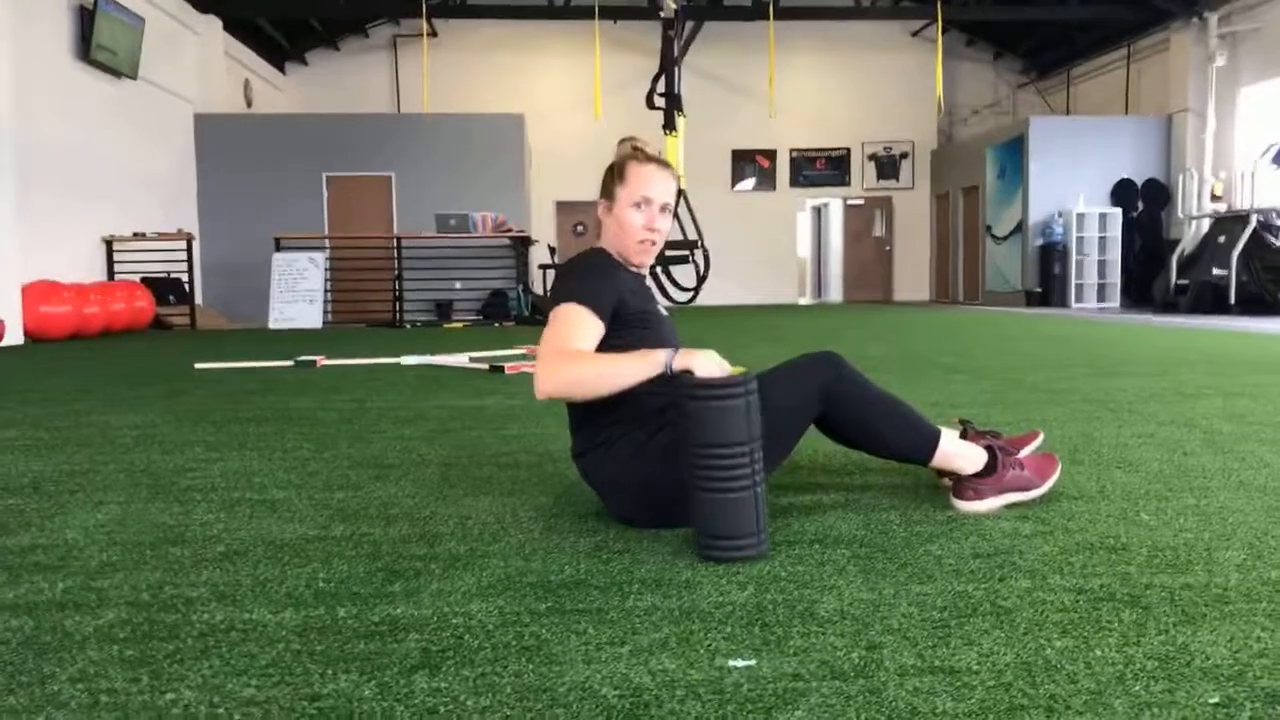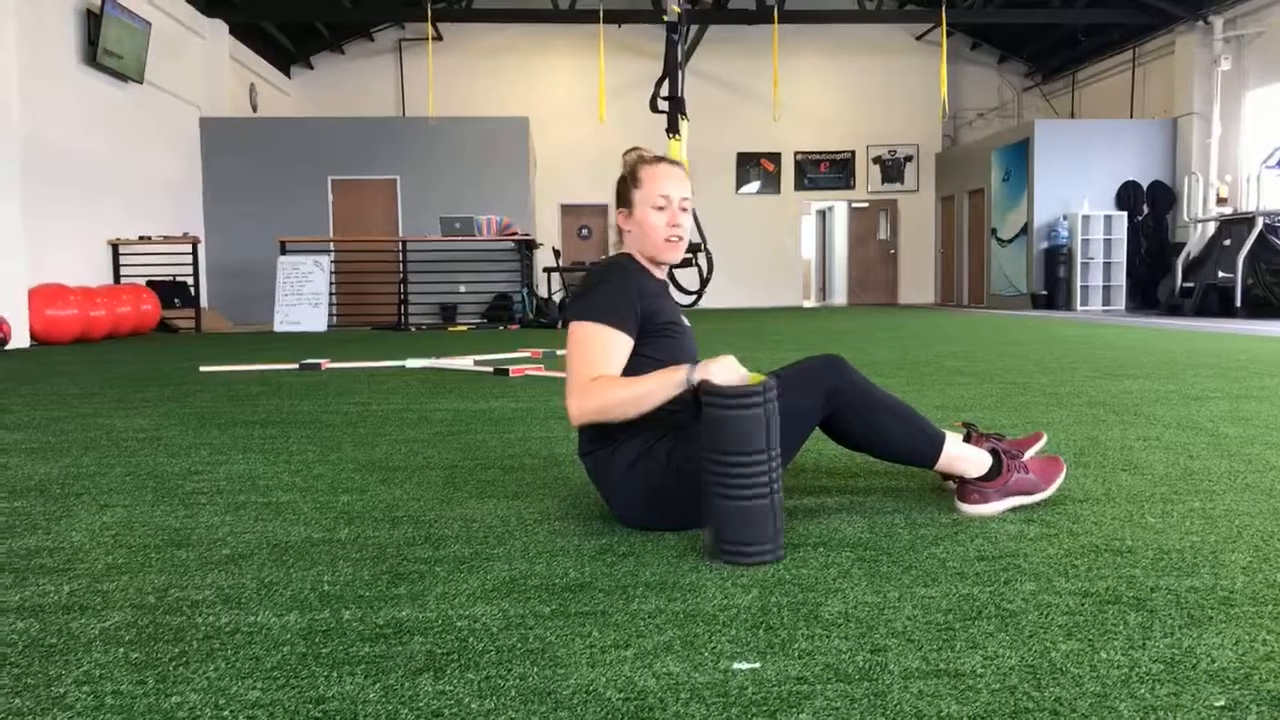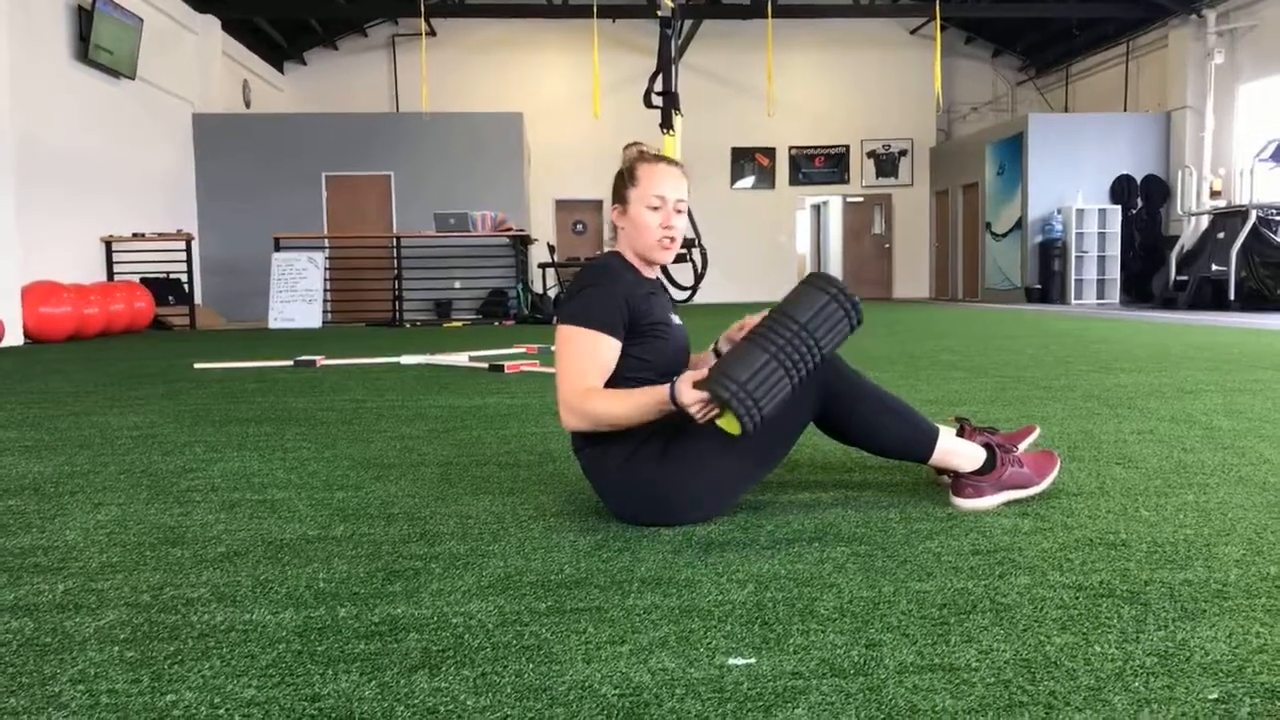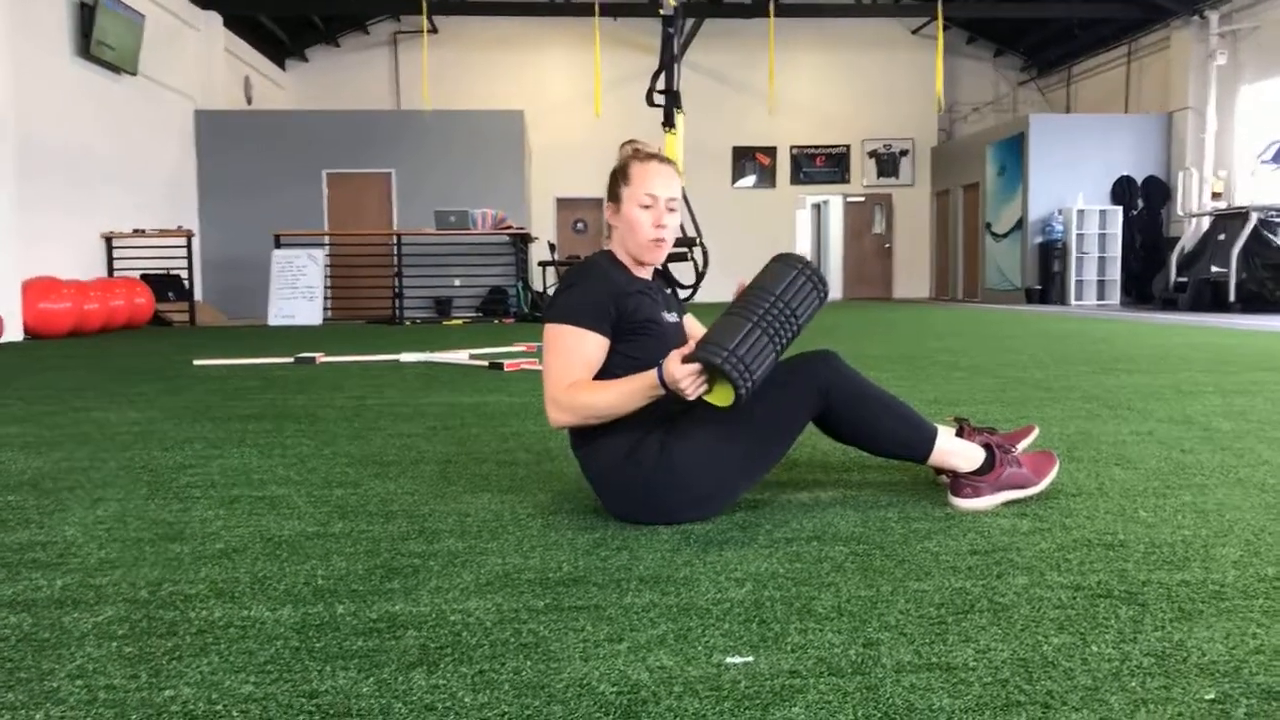
dt=0.7s
person 1, frame 1
left shoulder: (624, 280)
right shoulder: (592, 275)
right elbow: (551, 376)
left wrist: (699, 374)
right wrist: (673, 358)
left hip: (654, 460)
right hip: (646, 476)
left knee: (816, 380)
right knee: (822, 376)
left ankle: (964, 447)
right ankle: (978, 468)
person 1, frame 2
left shoulder: (646, 285)
right shoulder: (616, 284)
right elbow: (584, 403)
left wrist: (706, 382)
right wrist: (693, 373)
left hip: (663, 465)
right hip: (652, 482)
left knee: (823, 383)
right knee: (826, 379)
left ankle: (966, 451)
right ankle: (982, 473)
person 1, frame 3
left shoulder: (644, 285)
right shoulder: (603, 286)
right elbow: (576, 408)
left wrist: (727, 347)
right wrist: (672, 396)
left hip: (665, 459)
right hip: (647, 481)
left knee: (814, 372)
right knee: (819, 375)
left ankle: (959, 445)
right ankle: (976, 467)
person 1, frame 4
left shoulder: (651, 285)
right shoulder: (592, 285)
right elbow: (562, 405)
right wrist: (661, 381)
left hip: (667, 451)
right hip: (646, 480)
left knee: (812, 377)
right knee: (819, 375)
left ankle: (959, 445)
right ankle: (976, 466)
